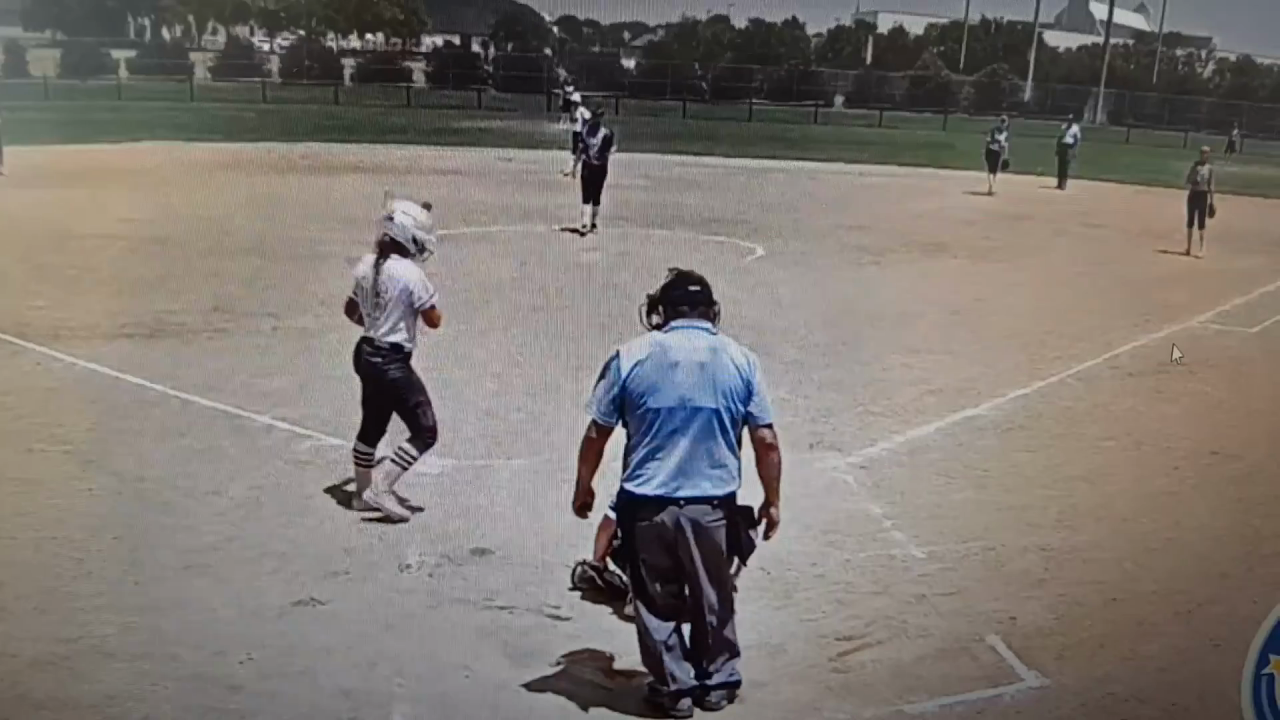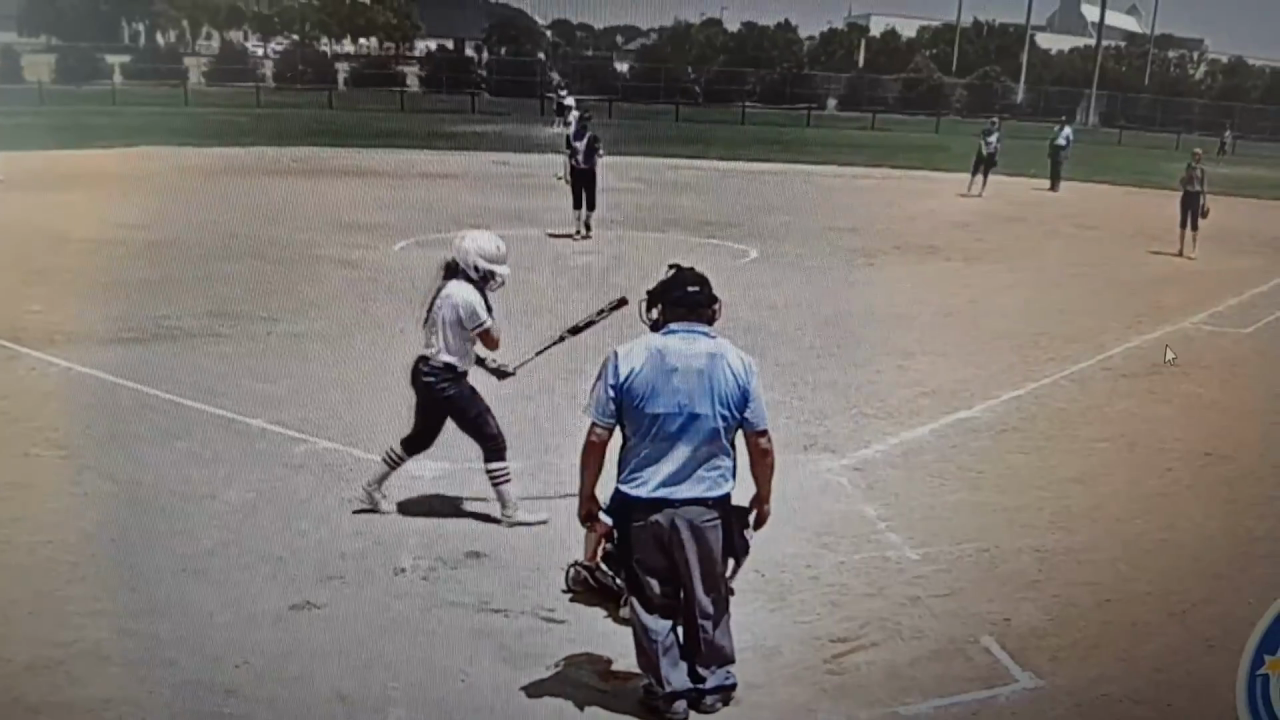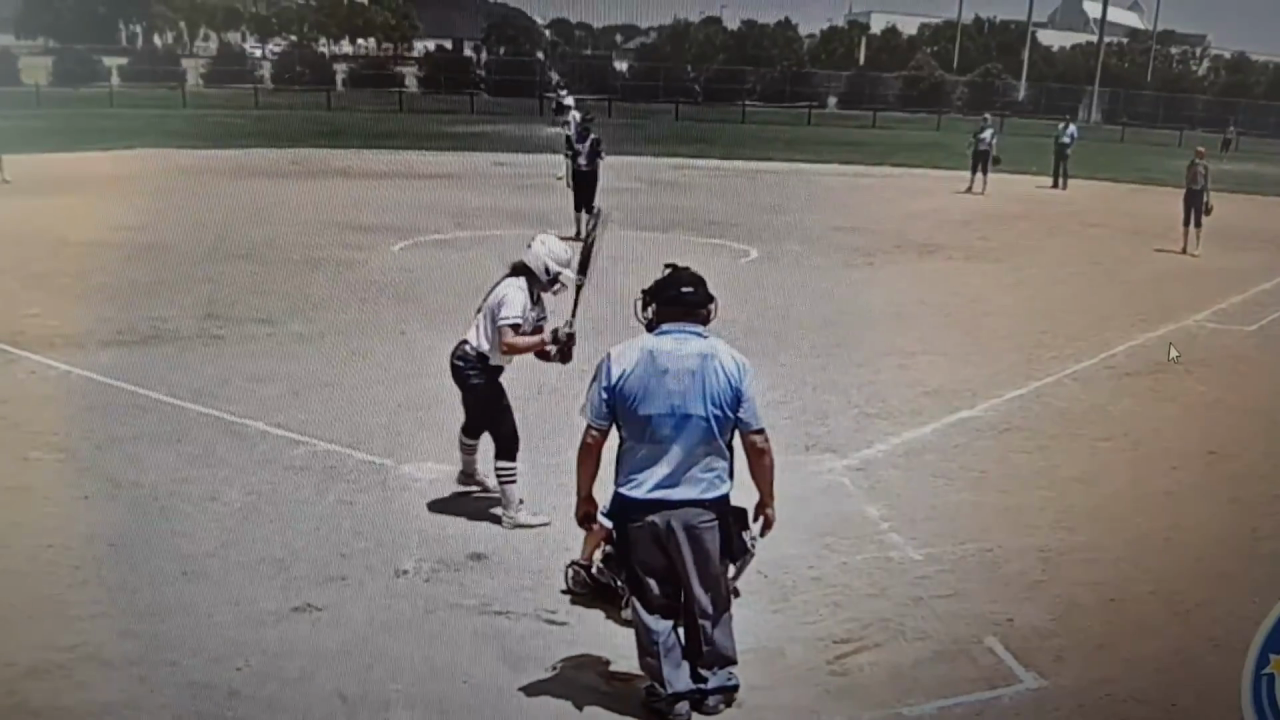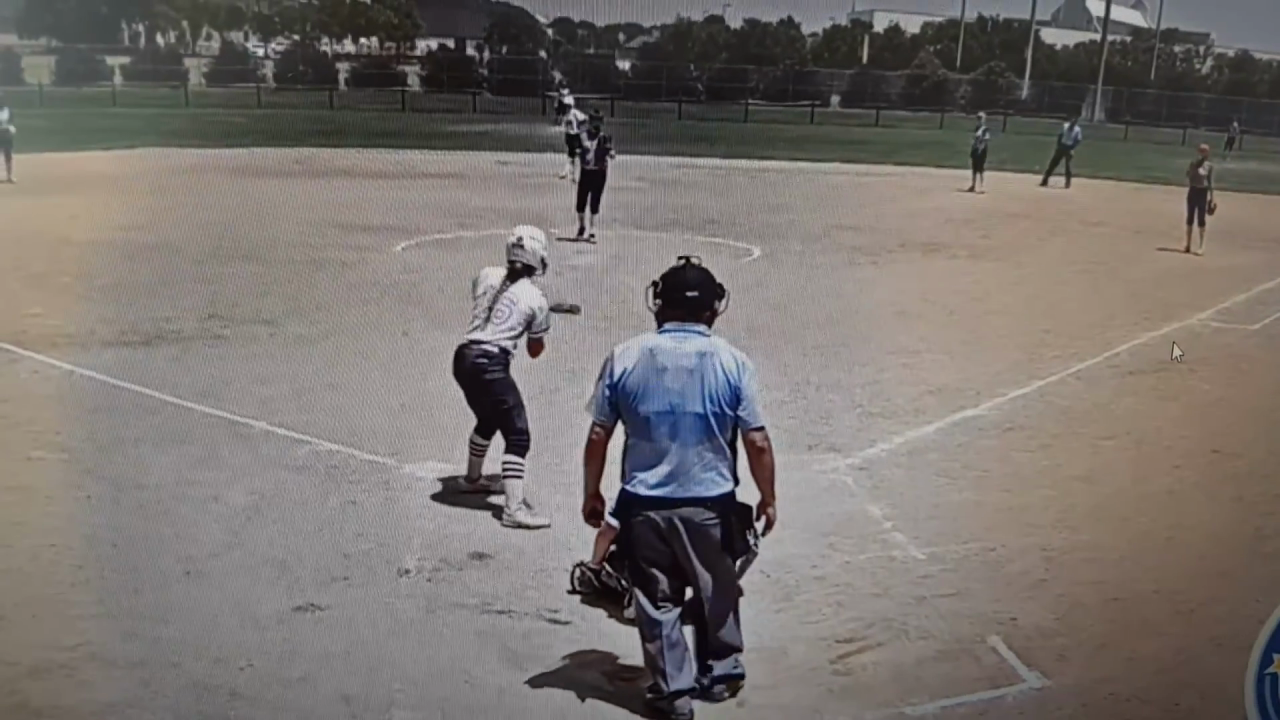
dt=0.5s
person 1, frame 1
left shoulder: (631, 355)
right shoulder: (740, 359)
left elbow: (596, 434)
right elbow: (766, 441)
left wrist: (583, 487)
right wrist: (772, 500)
left hip: (646, 503)
right hip: (712, 503)
left knee: (657, 602)
right knee: (713, 600)
right ankle: (717, 682)
person 1, frame 2
left shoulder: (627, 358)
right shoulder: (737, 363)
left elbow: (597, 437)
right elbow: (760, 444)
left wrist: (587, 495)
right wrist: (763, 496)
left hip: (641, 506)
right hip: (706, 506)
left knee: (653, 604)
right knee: (708, 601)
person 1, frame 3
left shoulder: (620, 360)
right shoulder: (731, 363)
left elbow: (592, 439)
right elbow: (757, 444)
left wrist: (584, 496)
right wrist: (767, 499)
left hip: (640, 508)
right hip: (705, 507)
left knee: (654, 605)
right knee: (709, 602)
person 1, frame 4
left shoulder: (625, 357)
right shoulder: (732, 361)
left elbow: (598, 436)
right elbow: (757, 443)
left wrist: (592, 493)
right wrist: (767, 498)
left hip: (645, 505)
right hip: (709, 503)
left knee: (658, 601)
right knee: (718, 593)
right ankle: (720, 674)
person 2, frame 1
left shoulder: (366, 265)
right shoulder: (411, 274)
left elbow: (351, 310)
right elbow: (434, 321)
right wrist: (427, 299)
left hip: (367, 354)
right hip: (392, 361)
left knee: (372, 426)
right knee: (425, 431)
left ankle: (363, 493)
right ankle: (381, 490)
person 2, frame 2
left shoulder: (451, 288)
right shoulder: (468, 297)
right elbow: (492, 340)
left wrist: (487, 364)
left hip: (427, 374)
right hip: (445, 380)
left knee: (421, 437)
right knee: (493, 440)
left ankle: (372, 489)
right ankle: (511, 511)
person 2, frame 3
left shoulder: (534, 295)
right shoulder: (515, 294)
left elbow: (535, 345)
right elbow: (508, 344)
left wrist: (556, 351)
right wrist: (549, 338)
left hip: (474, 364)
right hip: (475, 367)
left knee: (478, 421)
right knee: (506, 437)
left ankle: (468, 473)
right ankle: (512, 512)
person 2, frame 4
left shoulder: (487, 274)
right shoulder: (536, 299)
right elbow: (535, 351)
right wrist: (525, 328)
left hip: (464, 358)
right hip: (491, 365)
left knee: (487, 420)
right knee: (517, 436)
left ankle: (473, 478)
right ankle: (513, 510)
